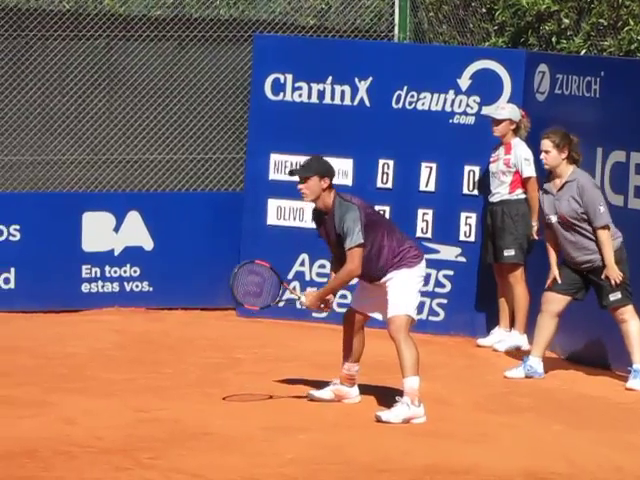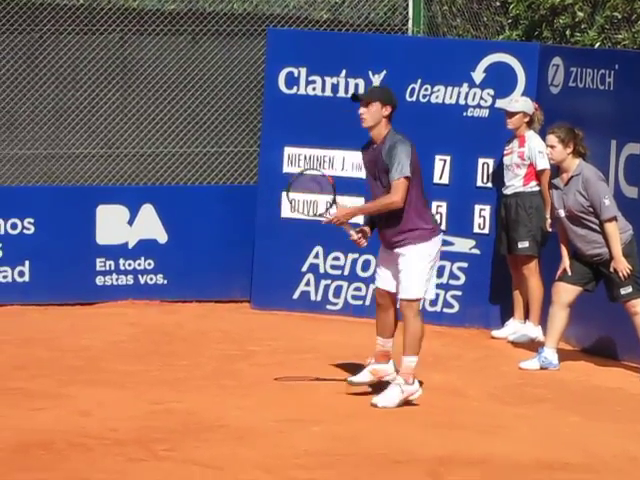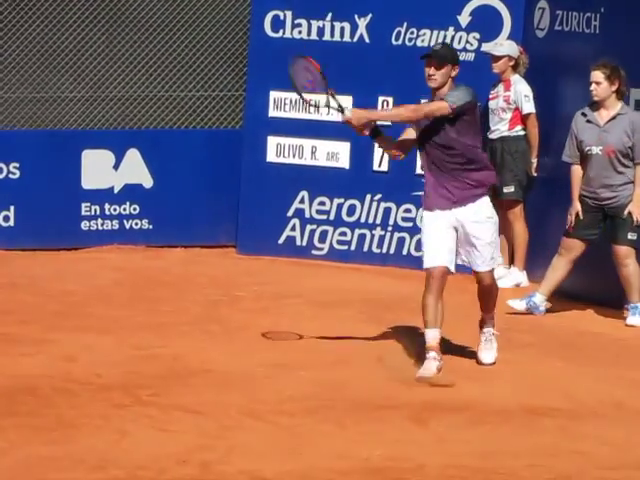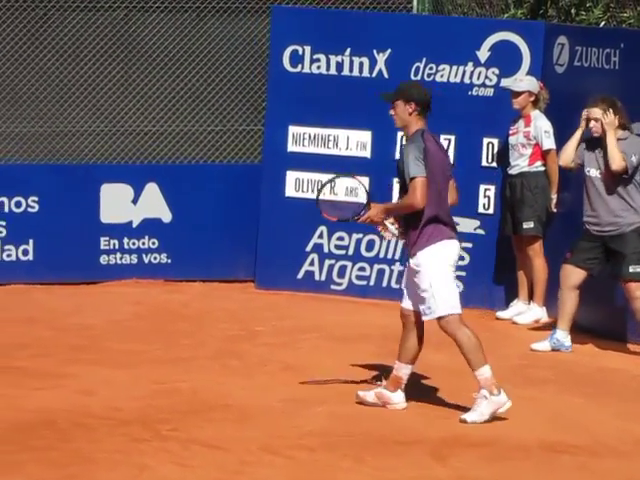
dt=1s
person 1, frame 1
left shoulder: (349, 211)
right shoulder: (320, 214)
left elbow: (353, 267)
right elbow: (339, 255)
left wrist: (319, 295)
right wrist: (331, 291)
left hip: (404, 267)
right hip: (376, 271)
left knee: (398, 327)
right knee: (352, 321)
left ankle: (412, 403)
right ankle: (347, 385)
person 1, frame 2
left shoulder: (398, 146)
right shoulder: (368, 150)
left elbow: (397, 198)
left wrist: (352, 212)
right wrist: (368, 227)
left hip: (418, 238)
right hip: (392, 240)
left knee: (409, 306)
right knee: (383, 300)
left ankle: (407, 381)
right ankle: (382, 363)
person 1, frame 3
left shoulder: (464, 96)
right shoulder: (417, 117)
left elbow: (421, 111)
right elbow: (398, 149)
left wrist: (369, 114)
right wrist: (372, 131)
left hip: (474, 204)
right hip: (438, 206)
left knee: (485, 279)
right knee: (436, 278)
left ankle: (487, 331)
right ankle: (432, 354)
person 1, frame 4
left shoulder: (414, 146)
right shoulder: (433, 145)
left elbow: (416, 200)
right elbow: (450, 196)
left wrist: (385, 211)
right wrist: (401, 217)
left hip: (432, 247)
right hip: (424, 246)
left knee: (450, 322)
right knee: (410, 318)
left ankle: (492, 393)
right ankle: (393, 389)
person 2, frame 1
left shoulder: (583, 183)
right shoulder: (545, 189)
left elbow: (602, 226)
right elbow: (550, 230)
left wrist: (610, 264)
right wrist: (553, 265)
left hip: (605, 258)
right hip: (572, 261)
right knee: (549, 304)
right ankle: (534, 363)
person 2, frame 2
left shoulder: (589, 176)
right shoulder: (555, 182)
left elbow: (609, 218)
right elbow: (561, 223)
left wrist: (617, 256)
right wrist: (565, 256)
left hip: (616, 249)
right hip: (584, 253)
right knee: (559, 295)
right ankle: (548, 355)
person 2, frame 3
right shoulder: (580, 119)
right elbow: (576, 163)
right wrist: (575, 199)
right hip: (590, 199)
right knee: (567, 249)
right ankle: (538, 300)
person 2, frame 4
right shoulder: (589, 145)
left elbow: (617, 166)
right elbow: (564, 161)
left wrist: (610, 132)
right wrist: (580, 129)
right hip: (593, 230)
right knee: (568, 277)
right ankle: (561, 337)
person 3, frame 1
left shoulder: (520, 150)
right shoulder: (497, 151)
left elbow: (532, 187)
right elbow: (496, 183)
left wrist: (534, 222)
right wrist: (493, 211)
left hip: (514, 212)
right hip: (495, 211)
left knee: (515, 276)
right knee: (500, 275)
left ankle: (519, 335)
right ankle: (503, 329)
person 3, frame 2
left shoulder: (534, 142)
right shoulder: (510, 143)
left elbow: (545, 179)
right elbow: (509, 176)
left wrist: (547, 213)
right wrist: (507, 204)
left hip: (527, 204)
right hip: (509, 203)
left knee: (529, 267)
right knee: (515, 267)
left ankle: (534, 326)
right ankle: (518, 321)
person 3, frame 3
left shoulder: (519, 86)
right shoulder: (496, 87)
left elbow: (532, 124)
right elbow: (494, 120)
left wrist: (533, 158)
right wrist: (492, 150)
left hip: (513, 149)
right hip: (494, 148)
left knee: (514, 213)
right knee: (500, 212)
left ankle: (519, 272)
right ankle: (503, 266)
person 3, frame 4
left shoulder: (540, 122)
right shoulder: (516, 123)
left elbow: (551, 159)
right elbow: (514, 156)
left wrist: (553, 193)
right wrist: (512, 183)
left hip: (533, 184)
right hip: (514, 184)
left knee: (533, 248)
right knee: (519, 248)
left ankle: (538, 307)
right ankle: (522, 302)
